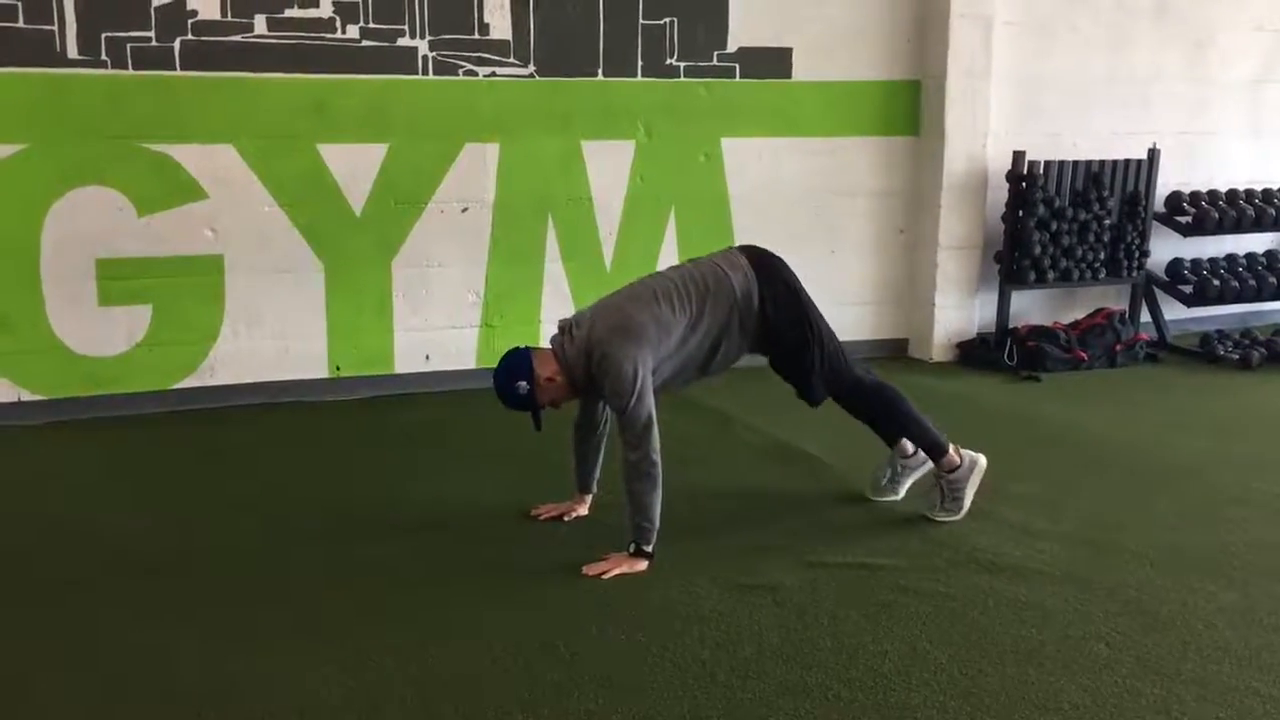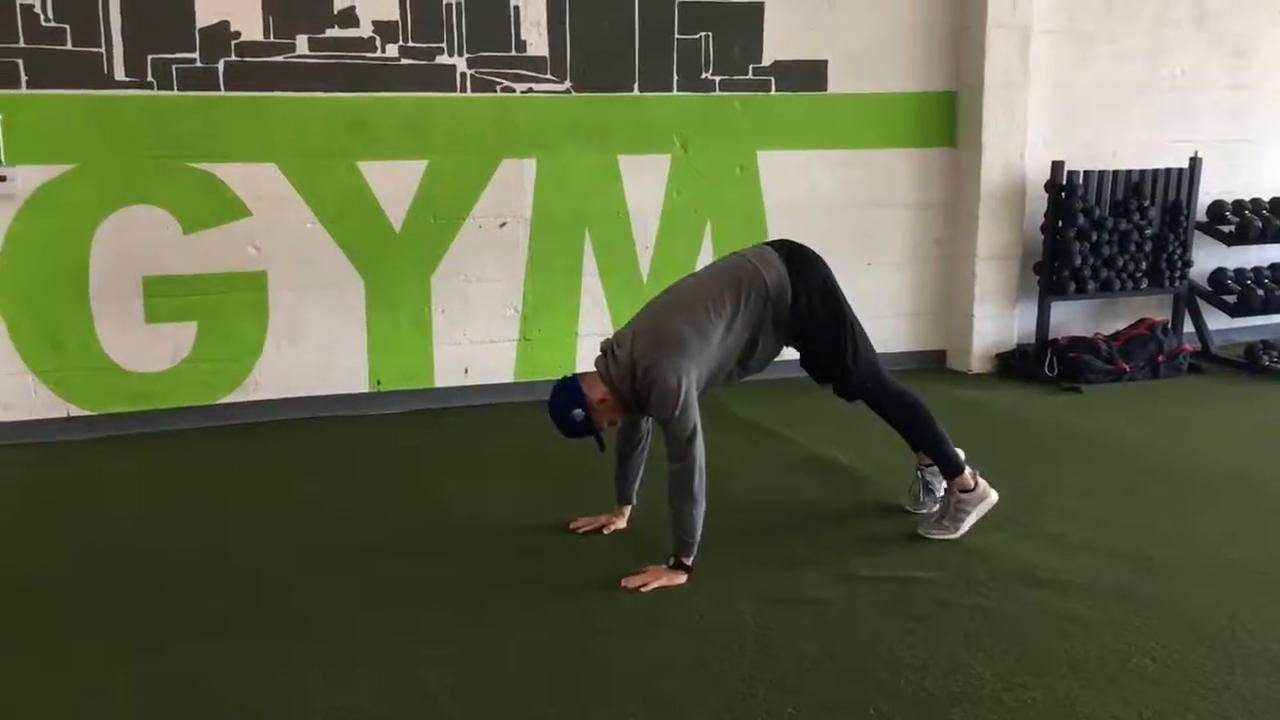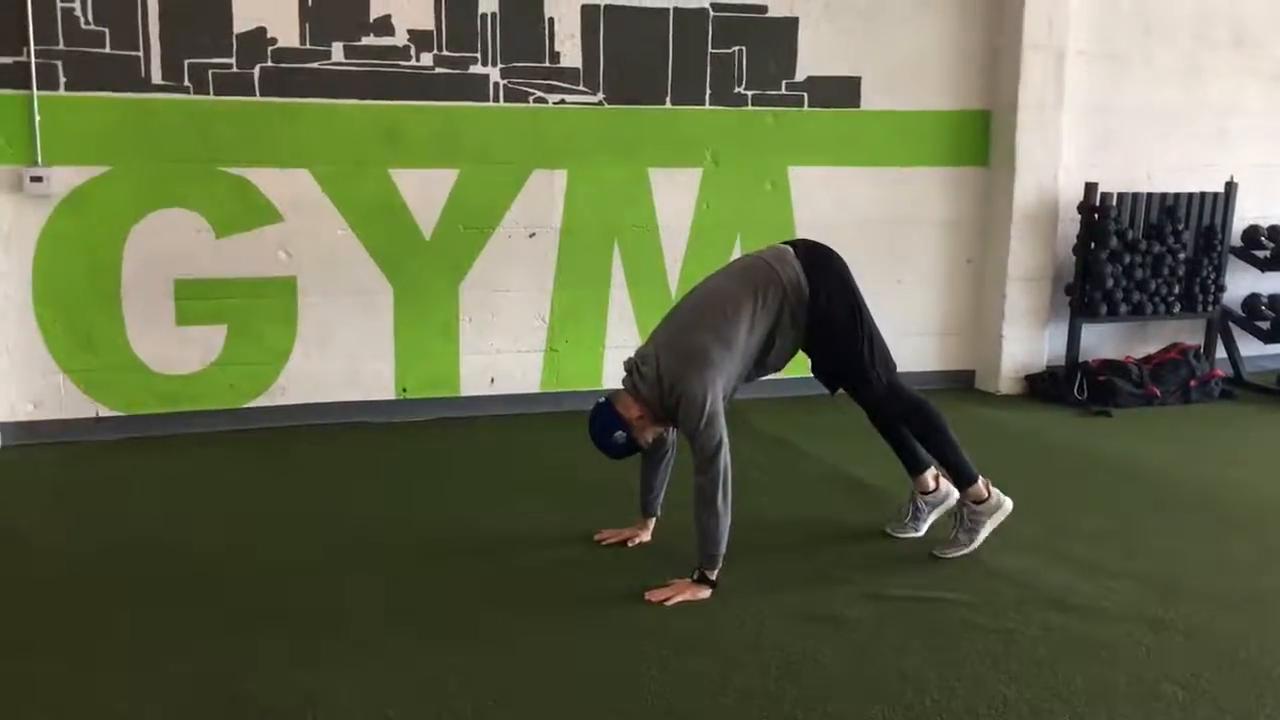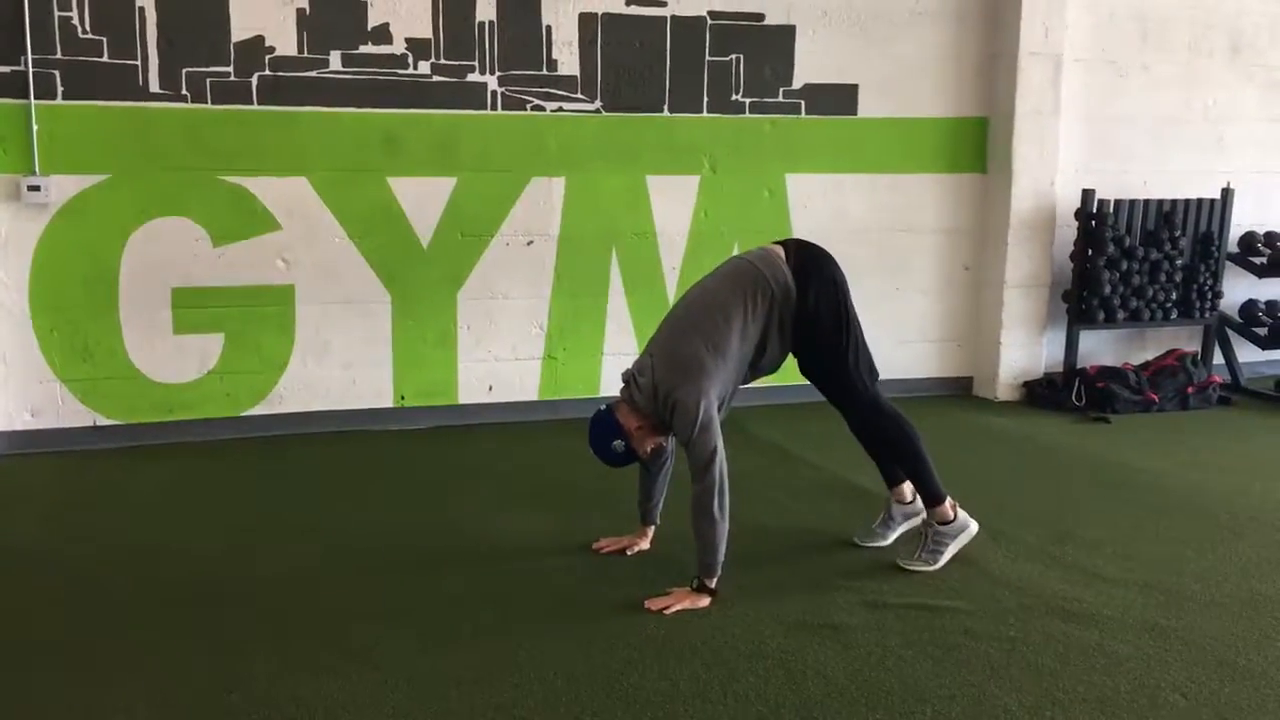
dt=0.5s
person 1, frame 1
left shoulder: (614, 358)
right shoulder: (578, 346)
left elbow: (642, 451)
right elbow: (592, 418)
left wrist: (641, 551)
right wrist: (582, 496)
left hip: (759, 291)
right hip: (740, 283)
left knee: (845, 379)
right knee: (827, 376)
left ankle: (953, 462)
right ankle: (906, 452)
person 1, frame 2
left shoulder: (661, 374)
right shoulder: (623, 362)
left elbow: (686, 462)
right elbow: (634, 432)
left wrist: (681, 564)
right wrist: (621, 510)
left hip: (794, 282)
right hip: (771, 274)
left knee: (868, 383)
right knee: (856, 381)
left ankle: (966, 485)
right ankle: (933, 461)
person 1, frame 3
left shoulder: (690, 387)
right shoulder: (646, 377)
left elbow: (712, 475)
right elbow: (659, 446)
left wrist: (705, 579)
right wrist: (646, 523)
left hip: (811, 282)
right hip: (791, 278)
left knee: (882, 390)
right knee: (864, 391)
left ankle: (979, 497)
right ankle: (928, 488)
person 1, frame 4
left shoulder: (685, 397)
right shoulder: (645, 384)
left elbow: (710, 484)
right elbow: (658, 454)
left wrist: (705, 587)
right wrist: (646, 531)
left hip: (803, 280)
right hip: (780, 276)
left knee: (861, 401)
right knee: (849, 400)
left ankle: (946, 517)
right ankle: (905, 499)
